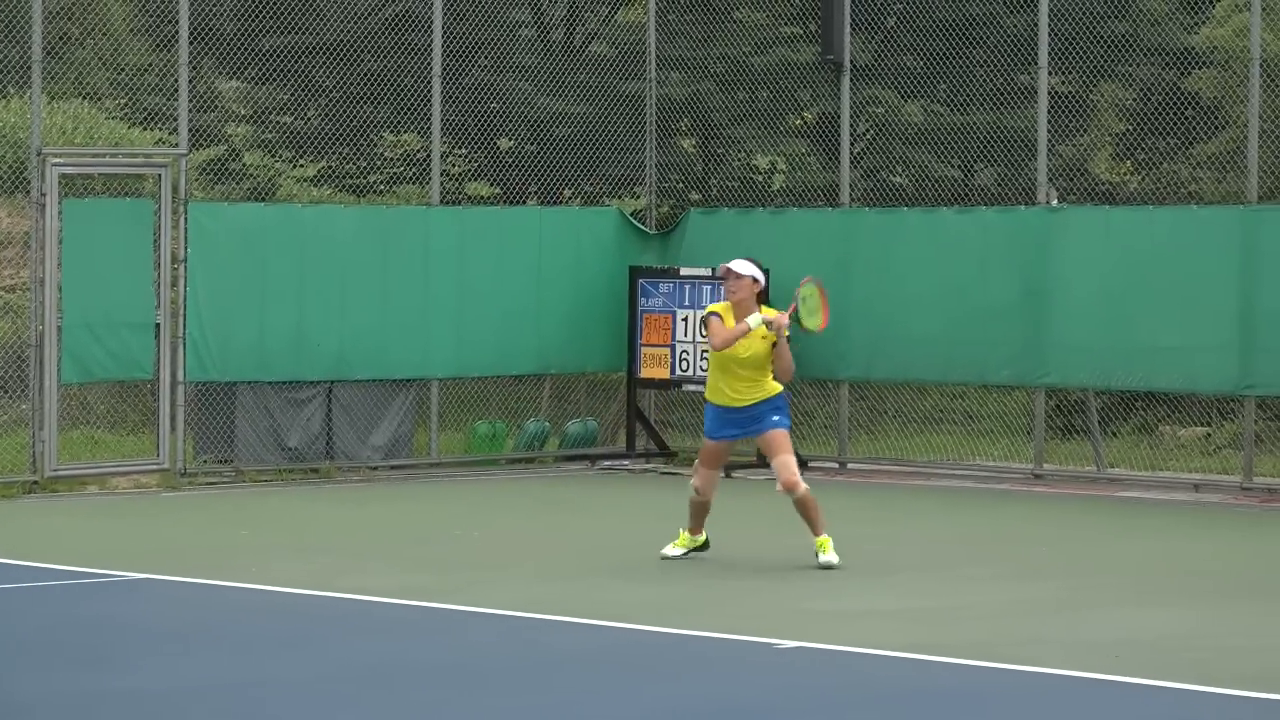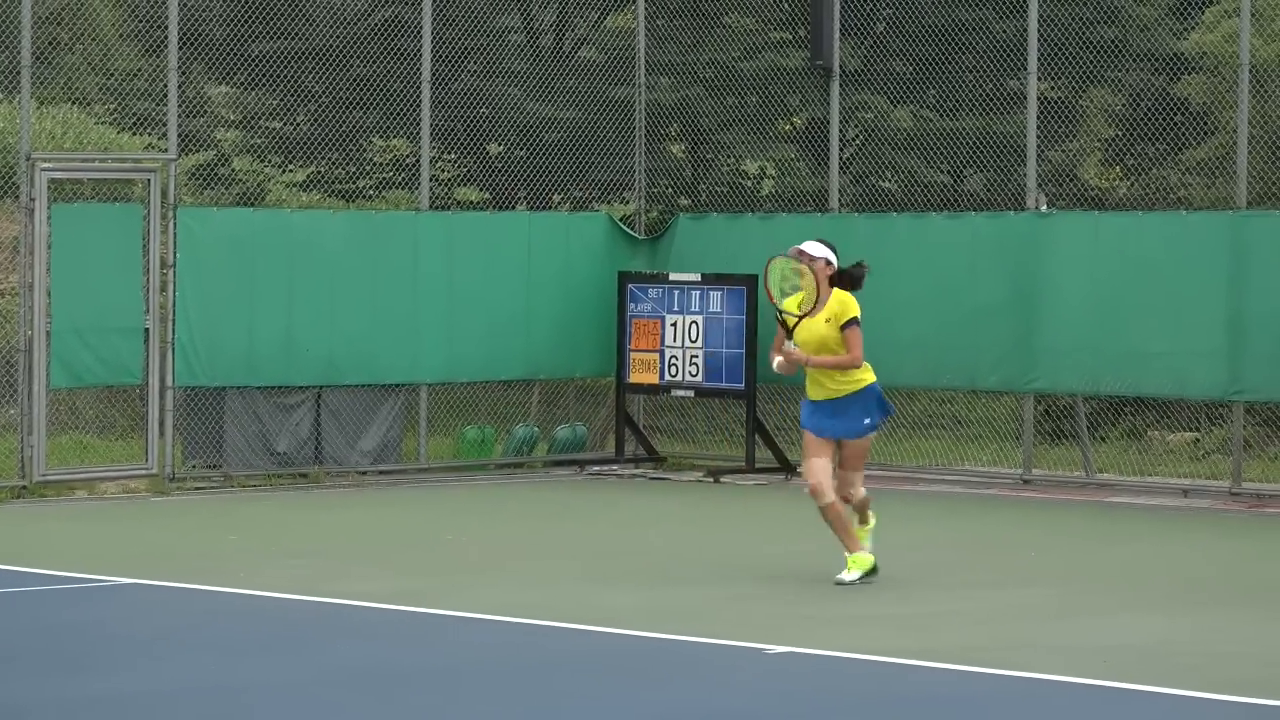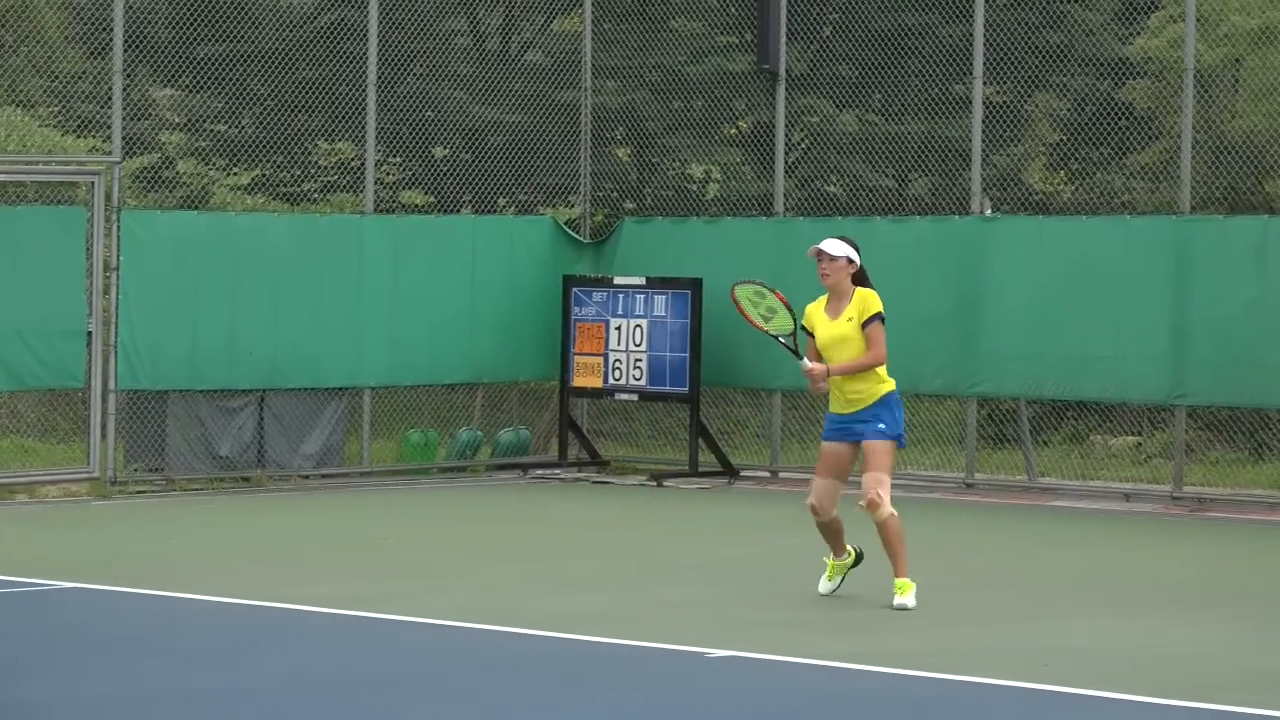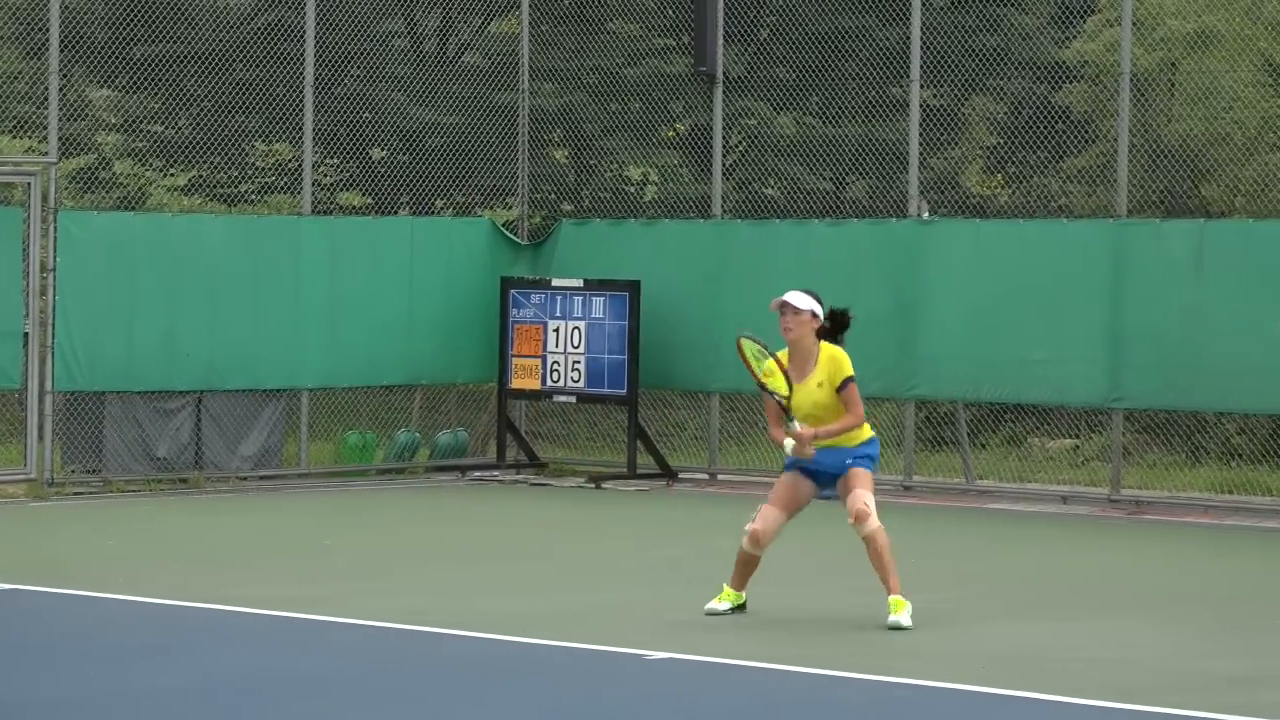
dt=0.4s
person 1, frame 1
left shoulder: (777, 319)
right shoulder: (717, 313)
left elbow: (784, 375)
right elbow: (717, 342)
left wrist: (778, 337)
right wrist: (753, 320)
left hip: (767, 406)
right hip: (722, 409)
left knee: (791, 481)
right knee: (702, 485)
left ankle: (821, 540)
right ankle: (695, 536)
person 1, frame 2
left shoulder: (844, 302)
right shoulder: (789, 306)
left elbow: (855, 359)
right elbow: (776, 353)
left wrist: (808, 359)
right wrist: (780, 361)
left hip: (856, 398)
right hip: (818, 403)
left knee: (847, 490)
right knee: (816, 485)
left ankle: (863, 522)
right ankle: (860, 558)
person 1, frame 3
left shoulder: (867, 300)
right shoulder: (813, 312)
left elbow: (878, 356)
right elbow: (814, 364)
left wrist: (830, 370)
right wrist: (815, 377)
left hip: (878, 406)
right hip: (840, 412)
left knee: (875, 499)
right knee: (819, 504)
left ankle: (903, 580)
right ankle: (843, 554)
person 1, frame 4
left shoulder: (834, 357)
left elbow: (855, 416)
right elbow: (774, 427)
left wrist: (812, 433)
right wrist: (791, 444)
left hip: (855, 449)
right hip: (809, 458)
left knee: (862, 511)
right knee: (758, 532)
left ankle: (897, 601)
right ankle: (734, 593)
